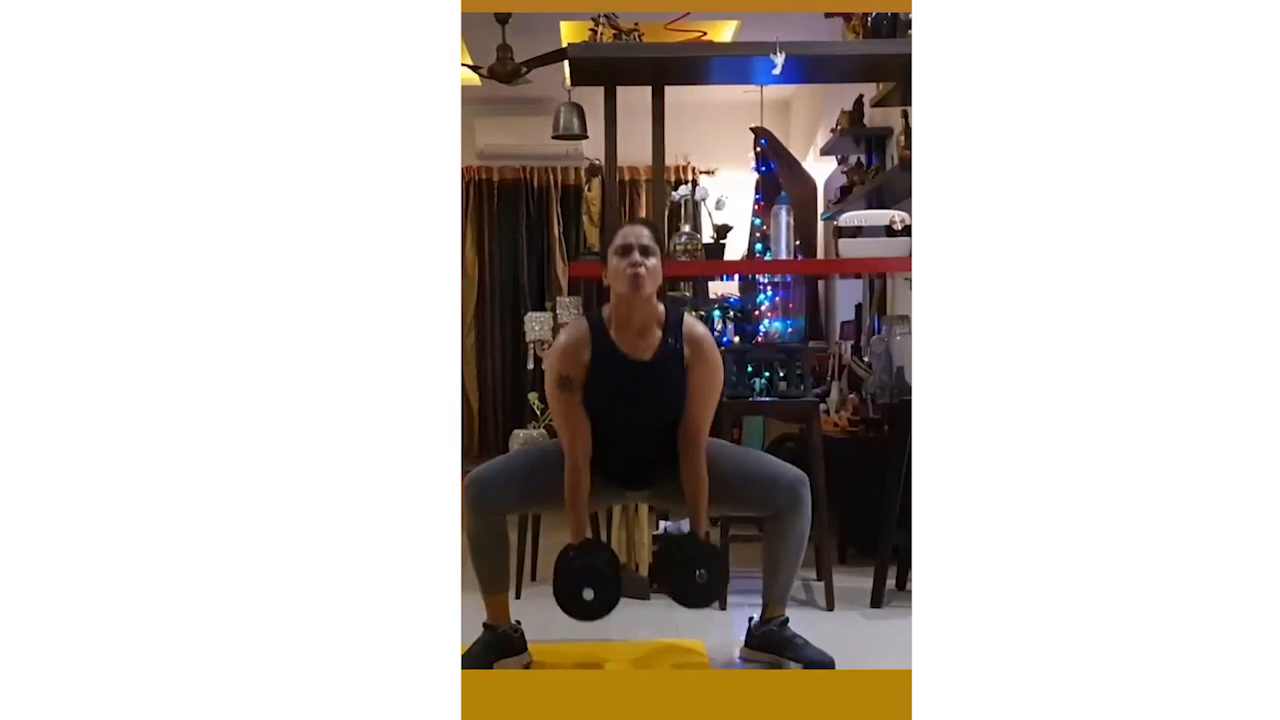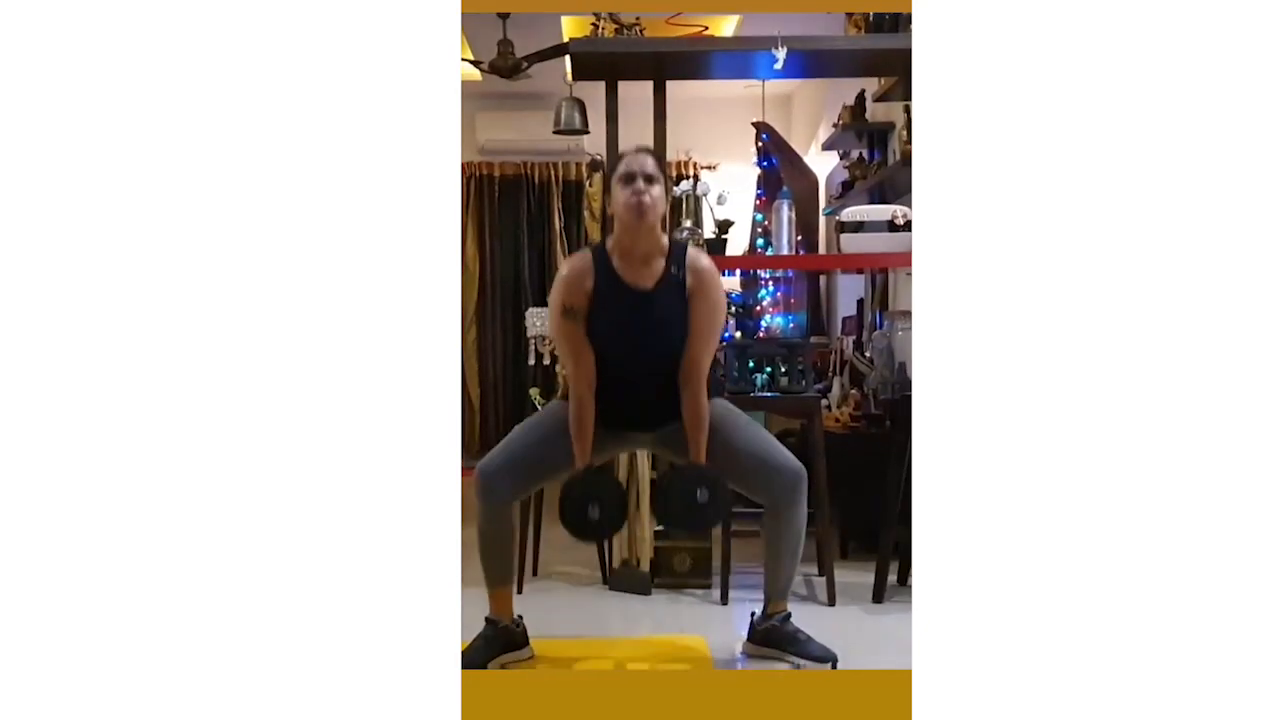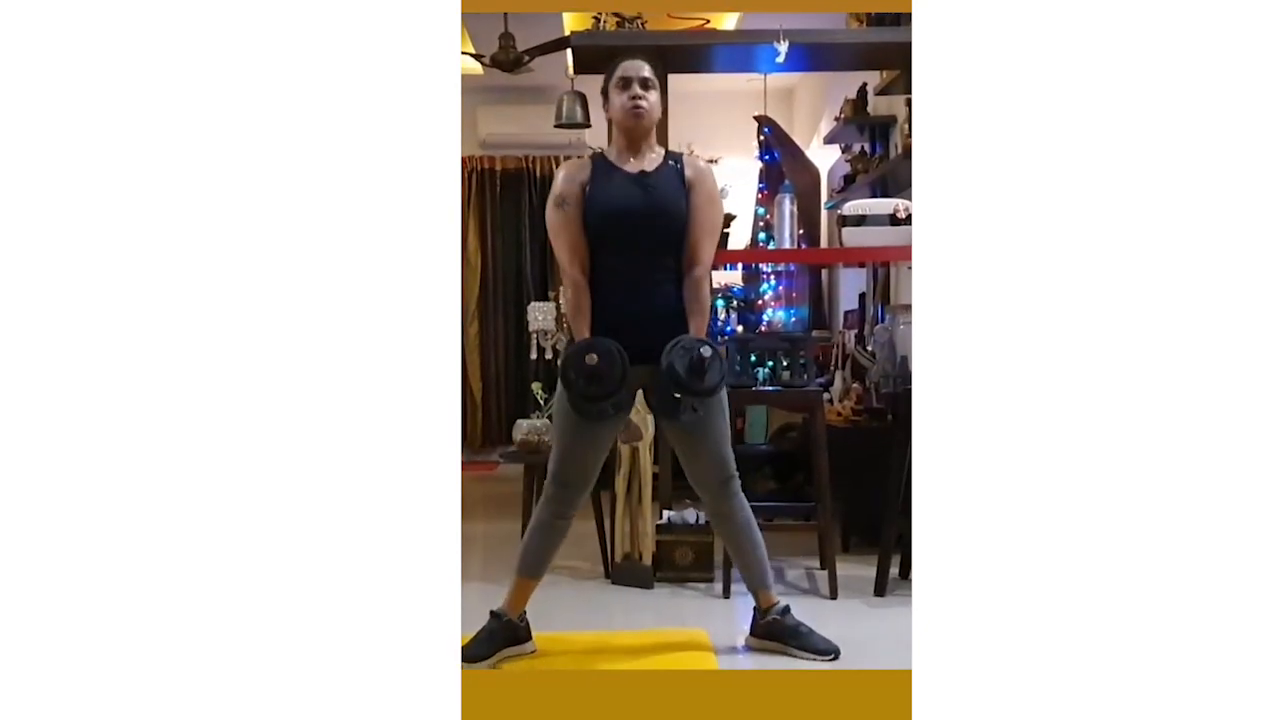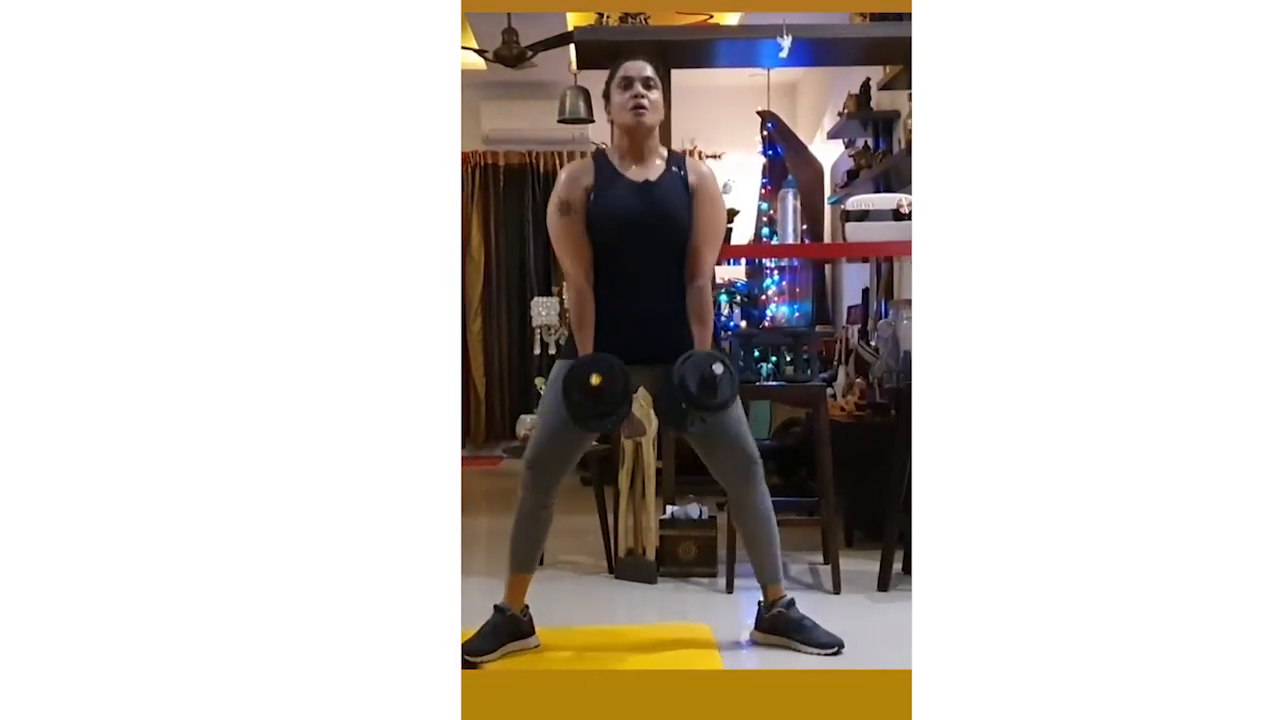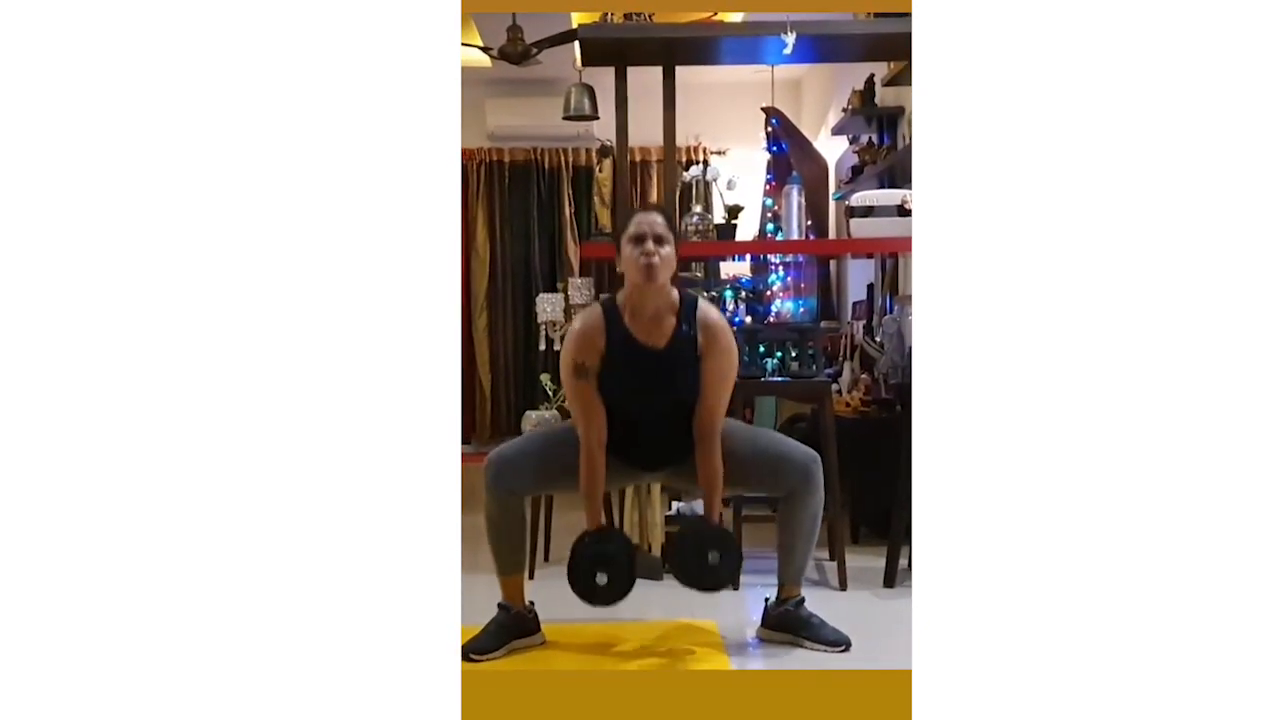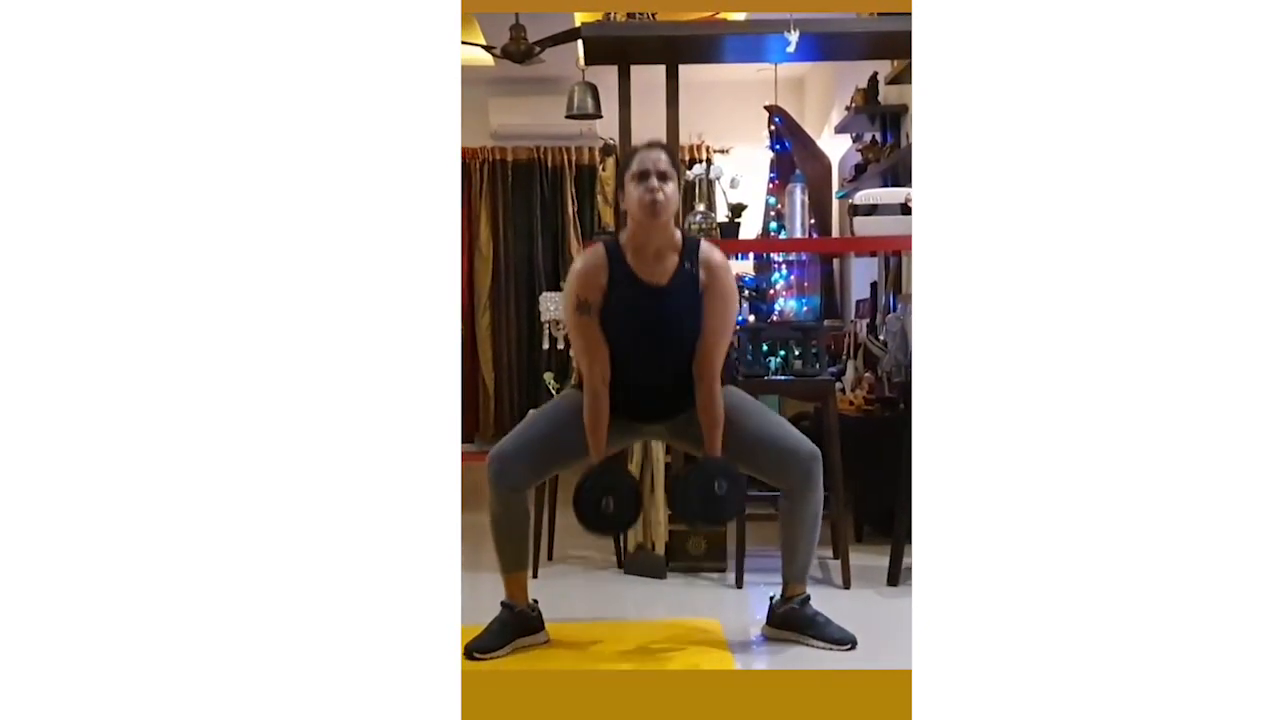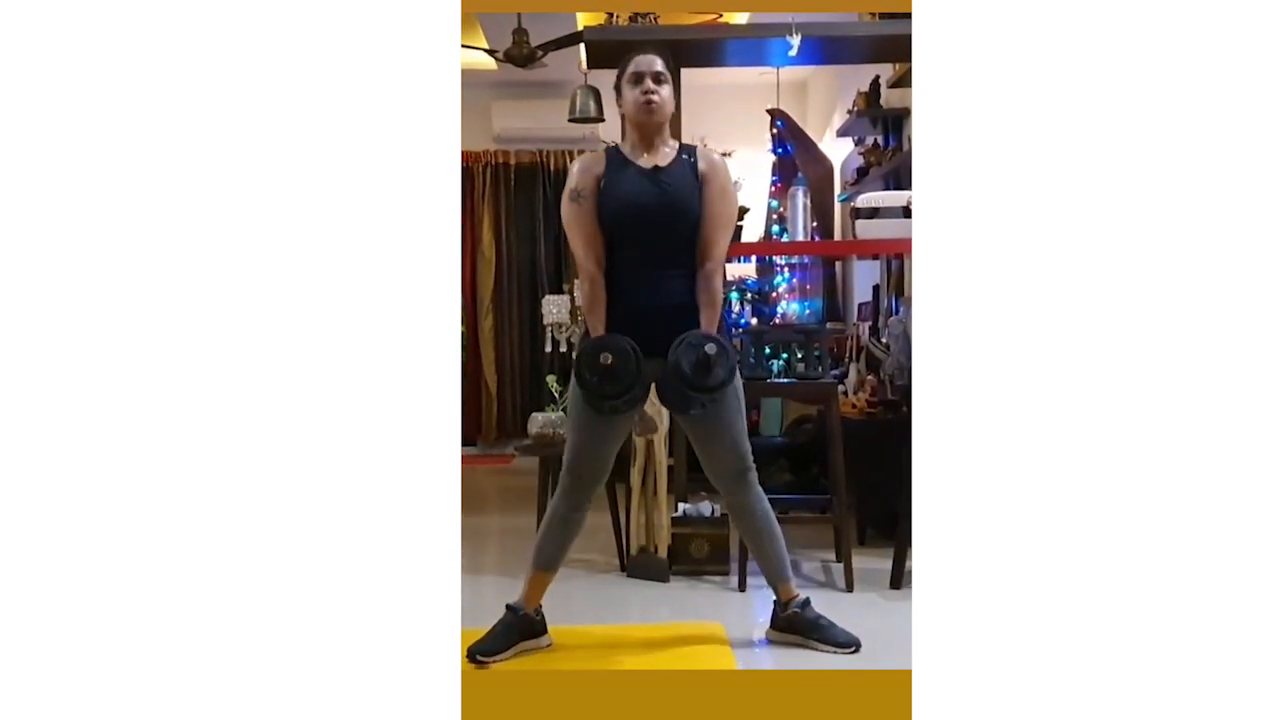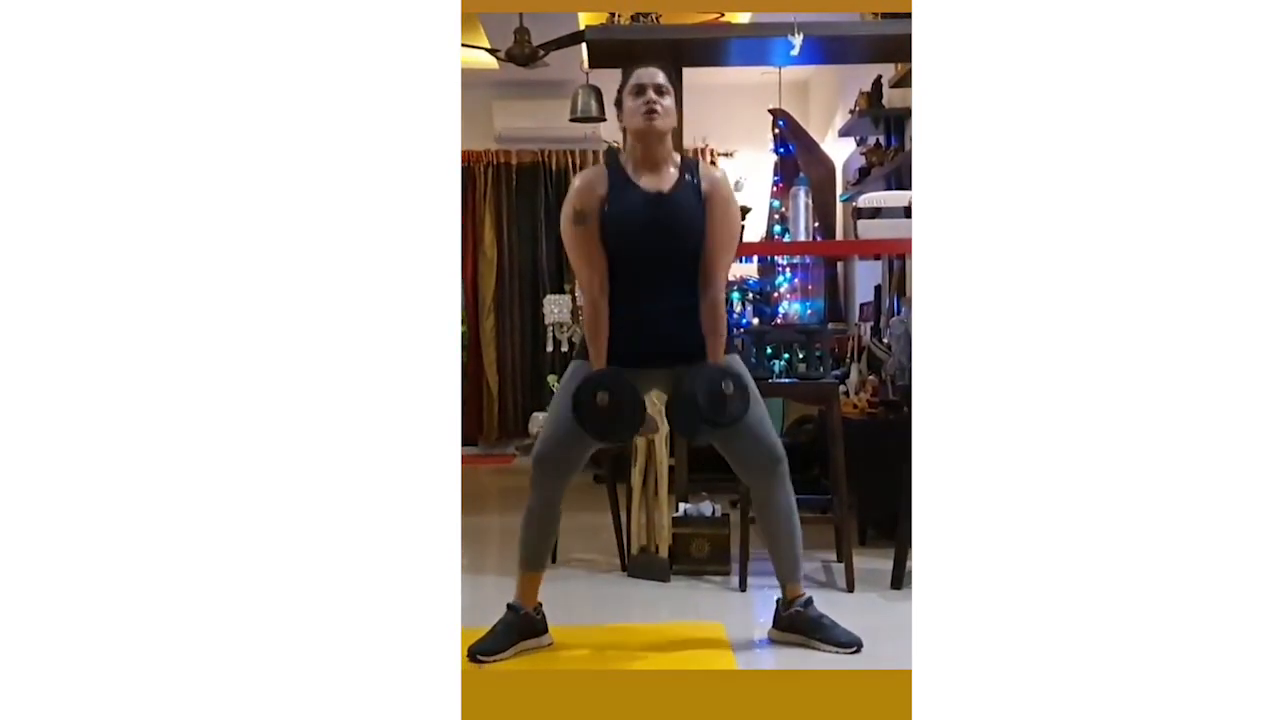
dt=0.5s
person 1, frame 1
left shoulder: (695, 340)
right shoulder: (575, 345)
left elbow: (693, 445)
right elbow: (576, 454)
left wrist: (699, 535)
right wrist: (579, 541)
left hip: (670, 466)
right hip: (599, 468)
left knee: (792, 490)
right knee: (481, 491)
left ankle: (770, 627)
right ankle: (501, 633)
person 1, frame 2
left shoulder: (698, 270)
right shoulder: (580, 274)
left elbow: (695, 373)
right elbow: (581, 380)
left wrist: (698, 467)
right wrist: (582, 469)
left hip: (677, 411)
right hip: (602, 413)
left knee: (787, 479)
right knee: (493, 479)
left ankle: (773, 624)
right ankle: (502, 628)
person 1, frame 3
left shoulder: (693, 174)
right shoulder: (576, 177)
left elbow: (698, 270)
right elbow: (574, 275)
left hip: (676, 349)
left knee: (721, 483)
right knee: (563, 488)
left ankle: (771, 616)
right ankle: (510, 621)
person 1, frame 4
left shoulder: (696, 179)
right shoulder: (578, 180)
left elbow: (700, 280)
right elbow: (580, 283)
left hip: (679, 350)
right hip: (600, 350)
left knee: (741, 467)
right knee: (541, 469)
left ankle: (777, 610)
right ankle: (512, 617)
person 1, frame 5
left shoulder: (709, 326)
right shoulder: (590, 331)
left elbow: (708, 434)
right elbow: (592, 443)
left wrist: (713, 522)
right wrist: (595, 529)
left hip: (685, 449)
right hip: (617, 450)
left knee: (805, 470)
right knee: (502, 473)
left ankle: (786, 609)
right ankle: (516, 616)
person 1, frame 6
left shoulder: (711, 266)
right shoulder: (593, 267)
left elbow: (709, 368)
right elbow: (595, 372)
left wrist: (714, 461)
right wrist: (598, 461)
left hip: (689, 401)
right hip: (613, 404)
left knee: (802, 462)
right knee: (505, 466)
left ankle: (792, 607)
right ankle: (518, 614)
person 1, frame 7
left shoulder: (707, 167)
right shoulder: (591, 171)
left elbow: (711, 264)
right elbow: (590, 269)
left wrist: (707, 342)
right wrist: (599, 347)
left hip: (690, 340)
right hip: (618, 342)
left knee: (737, 476)
right knee: (578, 482)
left ankle: (792, 610)
right ankle: (525, 616)
person 1, frame 8
left shoulder: (710, 186)
right shoulder: (591, 189)
left elbow: (713, 289)
right elbow: (594, 295)
left wrist: (714, 371)
right wrist: (599, 377)
left hip: (693, 352)
right hip: (618, 355)
left knee: (767, 461)
right knee: (549, 464)
left ankle: (794, 608)
right ankle: (526, 614)
